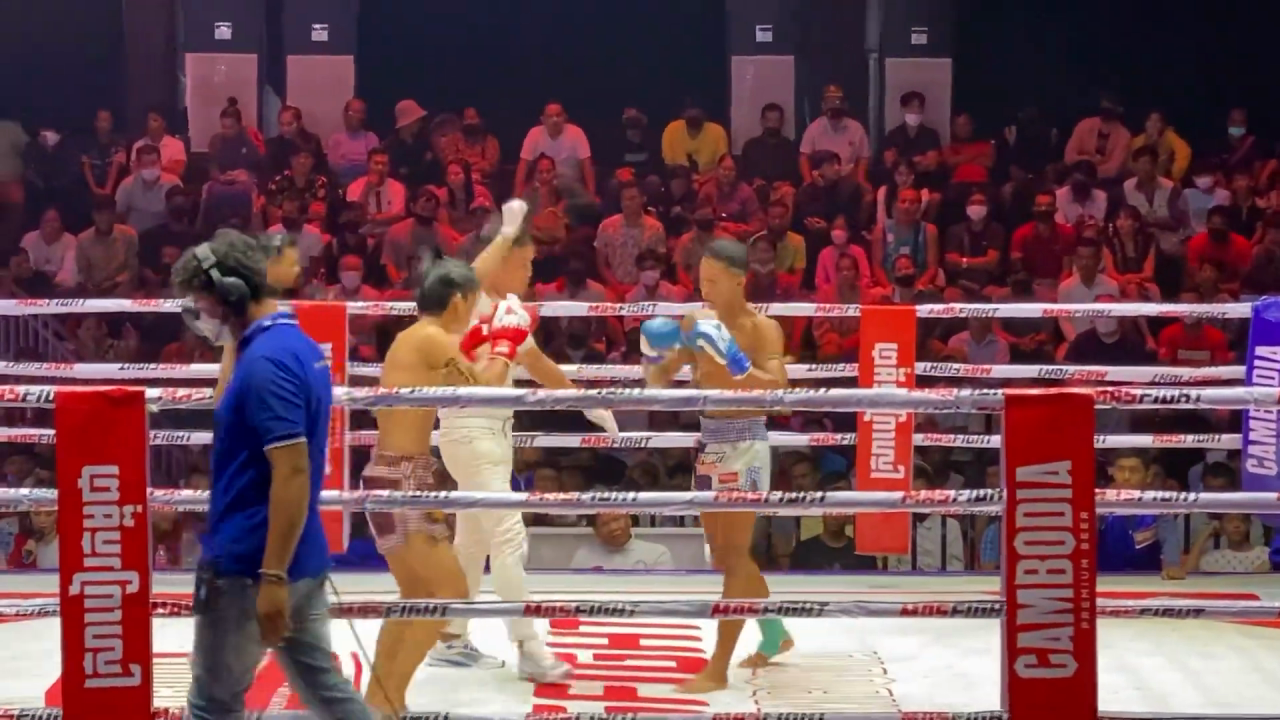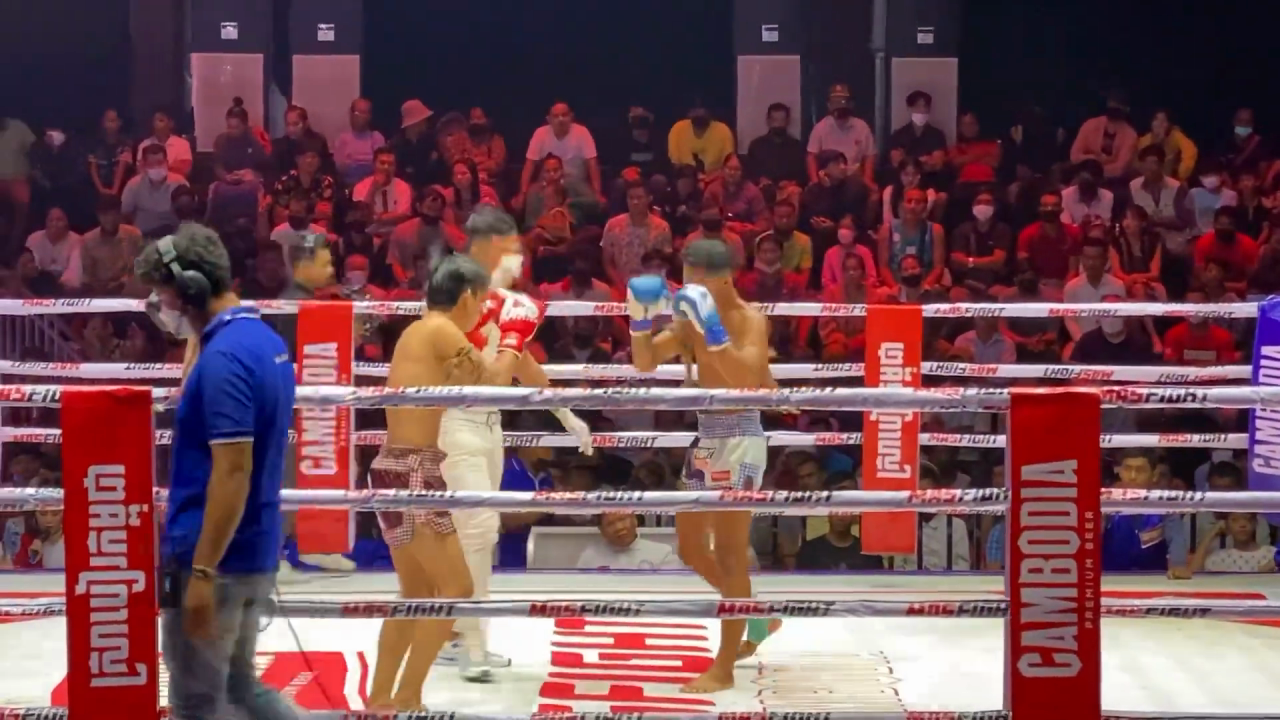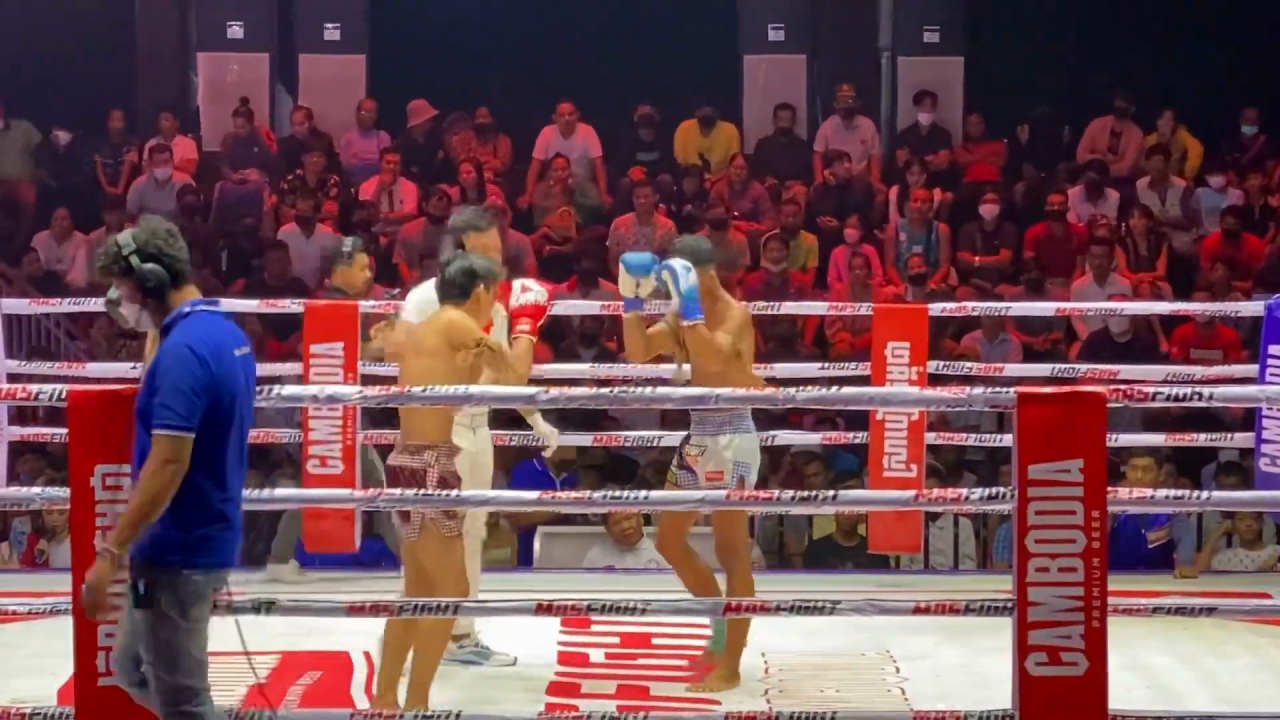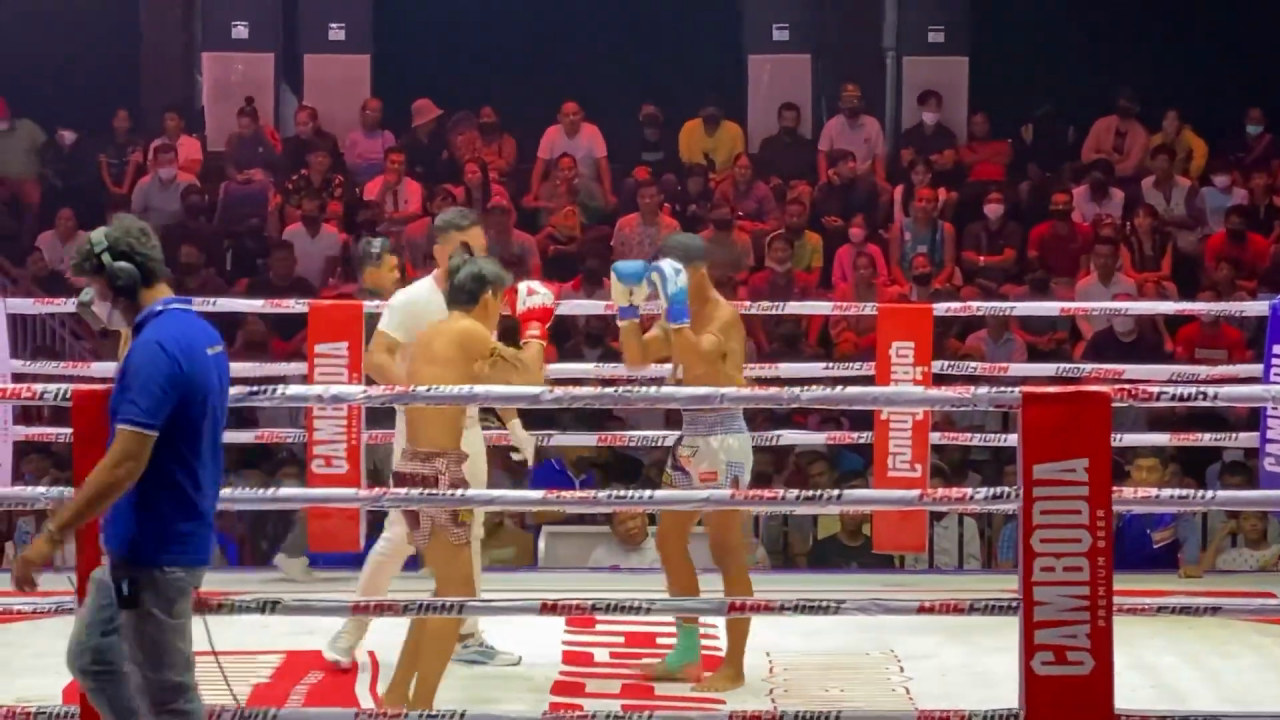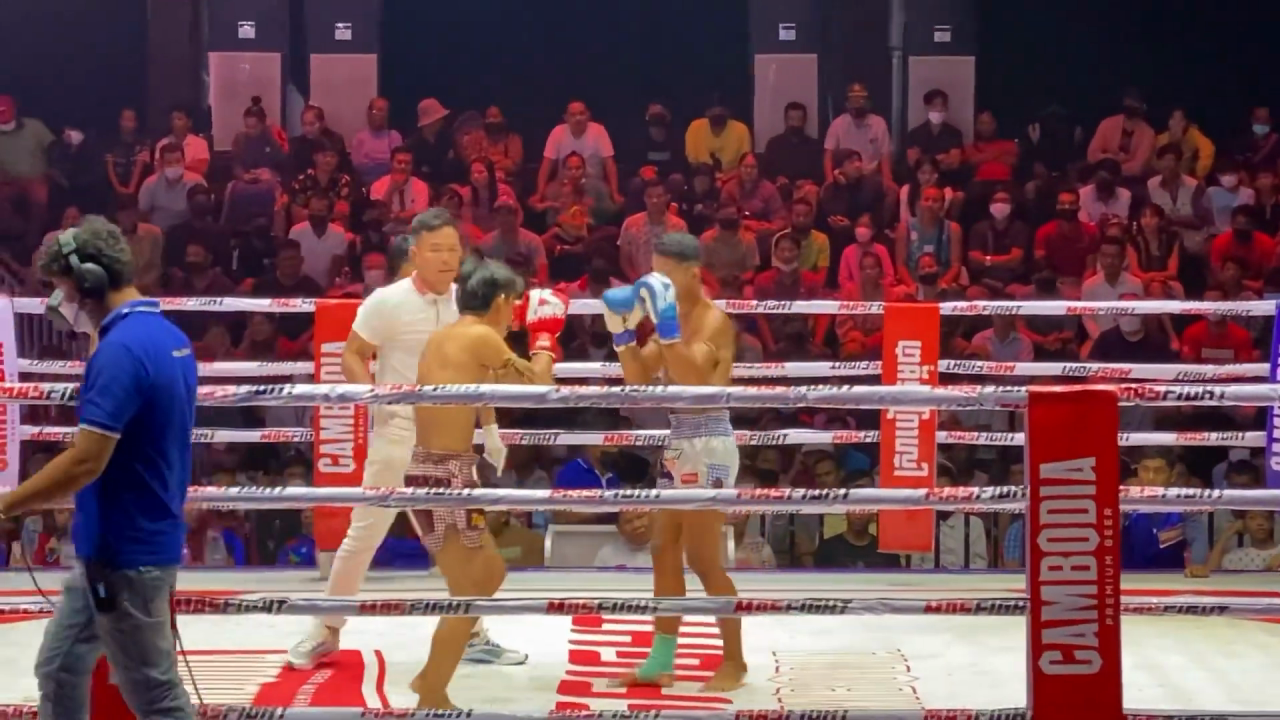
dt=0.1s
person 1, frame 1
left shoulder: (266, 362)
right shoulder: (300, 346)
left elbow: (291, 474)
left wrist: (271, 578)
left hip: (247, 565)
right hip: (303, 559)
person 1, frame 2
left shoulder: (225, 357)
right shoulder: (264, 340)
left elbow: (231, 474)
left wrist: (201, 573)
left hip: (213, 558)
right hip: (250, 550)
person 1, frame 3
left shoulder: (184, 349)
right shoulder: (227, 334)
left elbow: (167, 463)
left wrist: (109, 553)
left hip: (177, 551)
right hip: (211, 541)
right knee: (141, 671)
person 1, frame 4
left shoulder: (158, 347)
right shoulder: (201, 334)
left elbow: (126, 462)
left wrist: (50, 534)
left hip: (155, 551)
right hip: (146, 543)
right knee: (91, 658)
person 1, frame 5
left shoulder: (122, 349)
right shoulder: (169, 337)
left elbow: (84, 460)
left hip: (127, 552)
right hip: (117, 545)
right knee: (58, 667)
person 2, frame 1
right shoulder: (469, 299)
left elbow: (538, 364)
right elbow: (478, 272)
left wrist: (588, 404)
right wrist: (511, 224)
left hip: (494, 431)
right hip: (469, 432)
left knee: (475, 538)
right knee: (508, 536)
left ankle: (450, 639)
right ankle: (530, 648)
person 2, frame 2
left shoulder: (509, 303)
left elbow: (526, 365)
left wrist: (566, 414)
right wrist: (496, 279)
left hip: (490, 428)
right hip: (455, 425)
left knee: (481, 533)
right knee: (478, 530)
left ankle: (462, 639)
right ankle: (468, 644)
person 2, frame 3
left shoulder: (498, 301)
right shoulder: (428, 296)
left elbow: (511, 365)
left wrist: (535, 418)
left hip: (476, 427)
left knee: (471, 533)
left ankle: (462, 636)
person 2, frame 4
right shoulder: (411, 300)
right elbow: (378, 358)
left wrist: (513, 422)
left hip: (468, 432)
left knee: (468, 536)
right knee: (400, 532)
left ankle: (467, 636)
right ankle: (351, 629)
person 2, frame 5
right shoulder: (385, 301)
right elbow: (351, 355)
left wrist: (490, 427)
right hip: (395, 433)
right knee: (364, 533)
left ankle: (473, 635)
right ankle: (326, 632)
person 3, frame 1
left shoulder: (764, 328)
right shoulder: (694, 323)
left elbow: (778, 390)
right elbow: (658, 379)
left wrist: (734, 360)
right wrist: (653, 352)
left hip: (745, 445)
right hip: (709, 445)
left knee: (733, 556)
right knee: (727, 555)
left ankle: (718, 666)
right ankle: (775, 635)
person 3, frame 2
left shoulder: (751, 321)
right shoulder: (689, 315)
left elbow: (748, 374)
right elbow: (644, 362)
left wrist: (713, 333)
right wrist: (641, 317)
left hip: (738, 440)
right hip: (705, 439)
left knee: (729, 553)
right knee: (690, 547)
left ankle: (722, 667)
right ankle: (759, 619)
person 3, frame 3
left shoulder: (734, 314)
right shoulder: (681, 313)
left elbow: (715, 360)
right elbow: (638, 352)
left wrist: (693, 311)
right wrist: (632, 300)
left hip: (731, 438)
right hip: (697, 436)
left knee: (732, 554)
right knee: (667, 539)
left ankle: (729, 667)
right ankle: (726, 626)
person 3, frame 4
left shoulder: (724, 315)
right shoulder: (679, 310)
left elbow: (698, 363)
right elbow: (635, 358)
left wrist: (677, 310)
right wrist: (625, 306)
left hip: (722, 438)
right hip: (691, 438)
left knee: (730, 557)
right knee: (670, 545)
left ankle: (733, 666)
right ankle: (685, 653)
person 3, frame 5
left shoulder: (714, 320)
right shoulder: (672, 318)
left elbow: (691, 373)
right elbow: (637, 375)
left wrist: (667, 324)
right wrist: (621, 331)
left hip: (707, 442)
right hip: (679, 442)
left knee: (704, 561)
right knee: (664, 554)
left ankle: (733, 661)
right ankle: (660, 662)
person 4, frame 1
left shoulder: (410, 337)
right shoulder: (431, 339)
right elbow: (486, 388)
left wrist: (468, 344)
right wrist: (506, 344)
left hip: (393, 474)
right hip: (401, 478)
left knee: (422, 598)
right knee: (452, 589)
person 4, frame 2
left shoulder: (415, 334)
right shoulder: (440, 332)
right elbow: (495, 381)
left wrist: (472, 332)
right wrist: (513, 336)
left hip: (398, 466)
right hip: (414, 472)
left knee: (416, 594)
right knee: (456, 589)
left ankle: (381, 699)
right ankle: (407, 701)
person 4, frame 3
left shoulder: (424, 326)
right shoulder: (456, 323)
right elbow: (511, 371)
left hip: (413, 463)
right hip: (427, 467)
left knee: (420, 592)
right knee: (451, 591)
left ankle: (384, 698)
right ankle: (415, 703)
person 4, frame 4
left shoulder: (430, 333)
right shoulder: (467, 332)
right elbow: (526, 376)
right wrist: (536, 325)
left hip: (417, 468)
right hip: (435, 473)
left knee: (452, 588)
right knee: (456, 594)
left ankle: (400, 692)
right ankle: (421, 704)
person 4, frame 5
left shoulder: (441, 337)
right shoulder: (480, 337)
right elbow: (535, 386)
right wrist: (546, 336)
left hip: (430, 470)
right hip: (448, 474)
left knee: (492, 572)
right knee: (467, 595)
left ankle: (431, 678)
right ankle: (430, 701)
